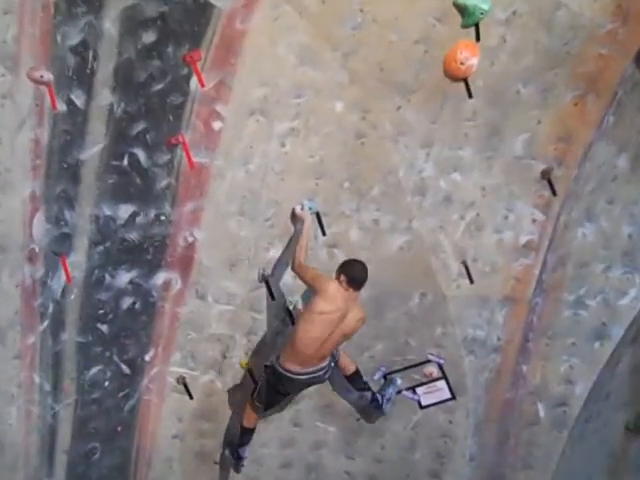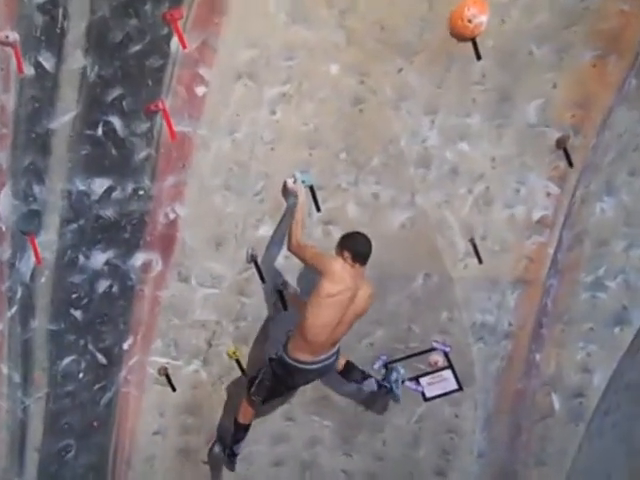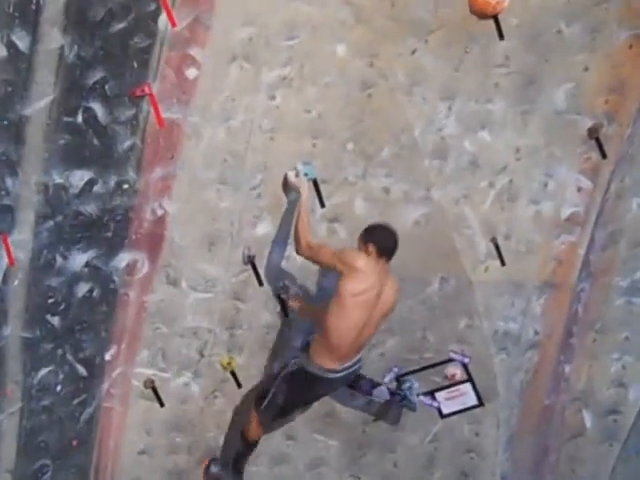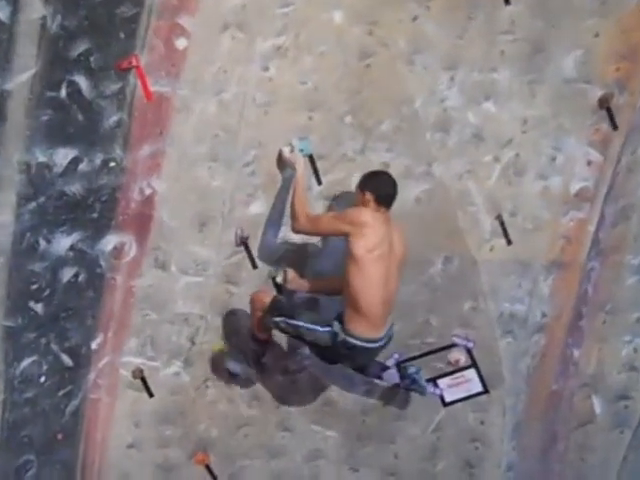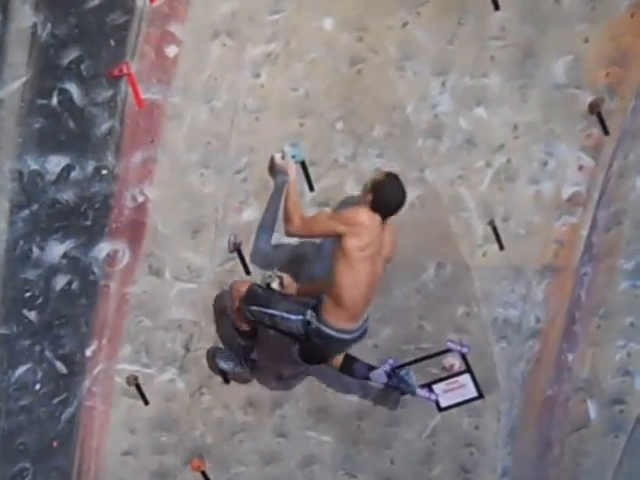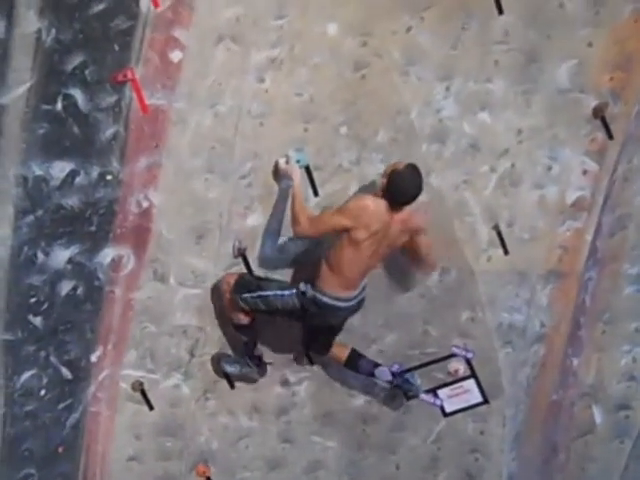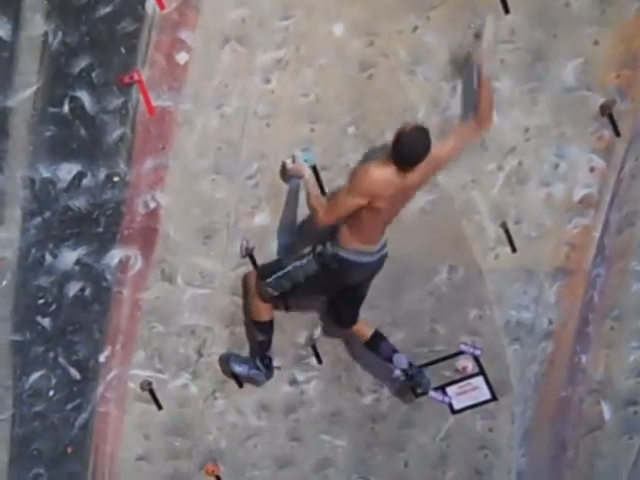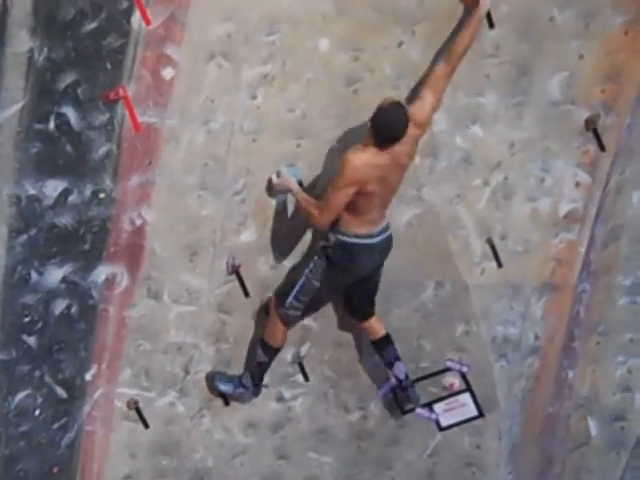
dt=0.3s
person 1, frame 1
left shoulder: (330, 289)
right shoulder: (359, 316)
left hip: (286, 374)
right hip: (319, 372)
left knee: (255, 405)
right ankle: (371, 396)
person 1, frame 2
left shoulder: (336, 269)
right shoulder: (369, 293)
left elbow: (295, 244)
left wrist: (299, 198)
right wrist: (298, 301)
left hip: (295, 365)
right hip: (328, 361)
left knee: (251, 396)
left ankle: (231, 450)
right ankle: (372, 385)
person 1, frame 3
left shoulder: (358, 264)
right shoulder: (392, 289)
left elbow: (304, 246)
left wrist: (303, 194)
right wrist: (304, 308)
left hip: (318, 373)
right hip: (351, 368)
left knee: (261, 411)
person 1, frame 4
left shoulder: (361, 219)
right shoulder: (397, 236)
left elbow: (302, 222)
right wrist: (304, 284)
left hip: (353, 344)
right hip: (380, 341)
left knee: (261, 300)
left ankle: (256, 360)
person 1, frame 5
left shoulder: (358, 219)
right shoulder: (389, 238)
left elbow: (294, 226)
left wrist: (291, 176)
right wrist: (300, 288)
left hip: (328, 331)
right hip: (355, 329)
left knee: (240, 291)
right knee: (313, 353)
left ankle: (245, 359)
right ankle: (385, 376)
person 1, frame 6
left shoulder: (364, 209)
right shoulder: (412, 222)
left elbow: (303, 226)
right elbow: (427, 264)
left wrist: (294, 180)
left hip: (321, 301)
right hip: (353, 301)
left knee: (229, 286)
right knee: (323, 346)
left ankle: (252, 360)
right ankle: (394, 377)
person 1, frame 7
left shoulder: (372, 177)
right shoulder: (429, 161)
left elbow: (324, 217)
right elbow: (482, 122)
left wrist: (305, 175)
right wrist: (482, 69)
left hip: (342, 261)
right hip: (373, 259)
left knee: (257, 285)
right knee: (348, 319)
left ankle: (260, 364)
right ankle: (408, 369)
person 1, frame 8
left shoulder: (356, 163)
right shoulder: (415, 127)
left elbow: (321, 218)
right elbow: (447, 63)
left wrist: (292, 187)
left hip: (347, 249)
right hip: (380, 243)
left knee: (282, 309)
right knee: (365, 314)
left ankle: (249, 383)
right ankle: (405, 384)
